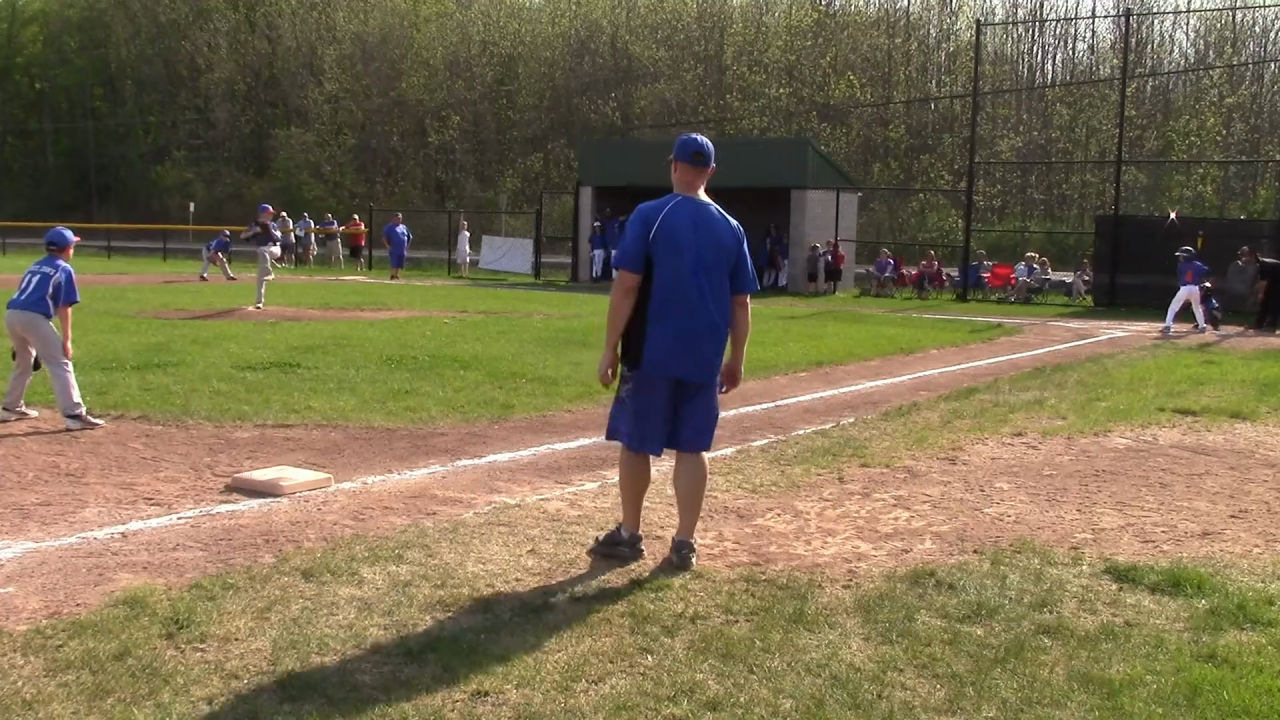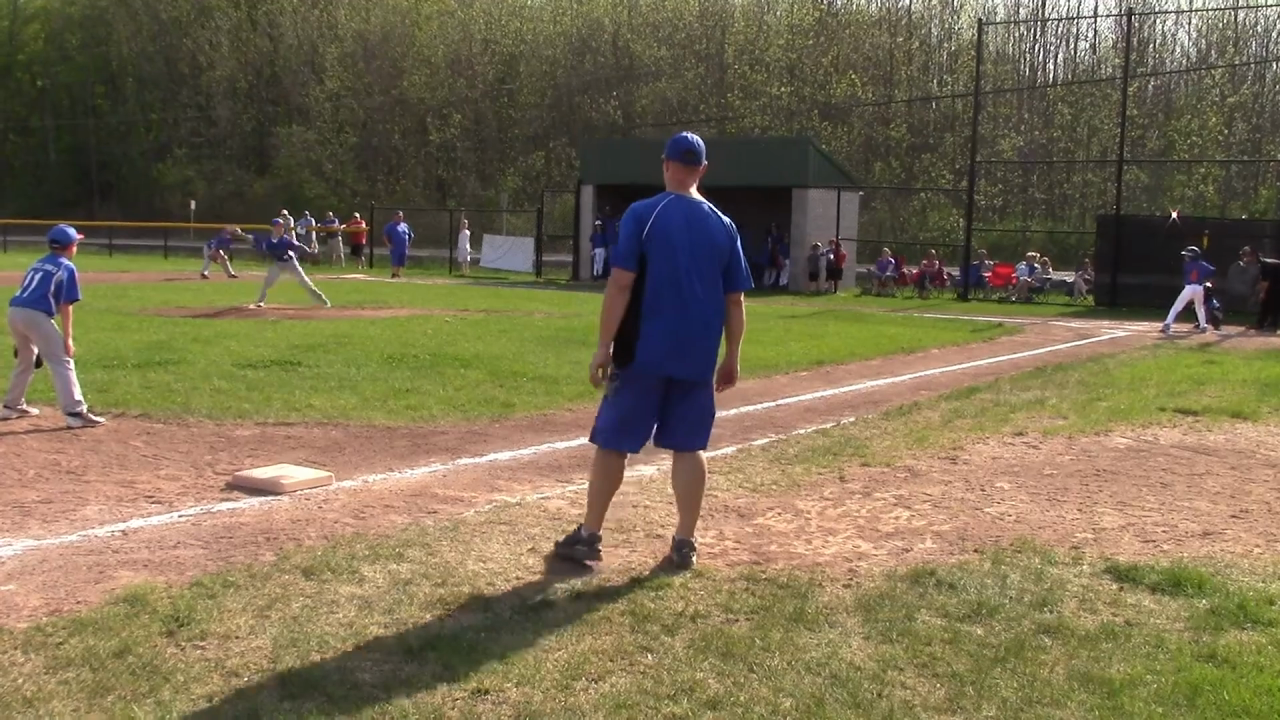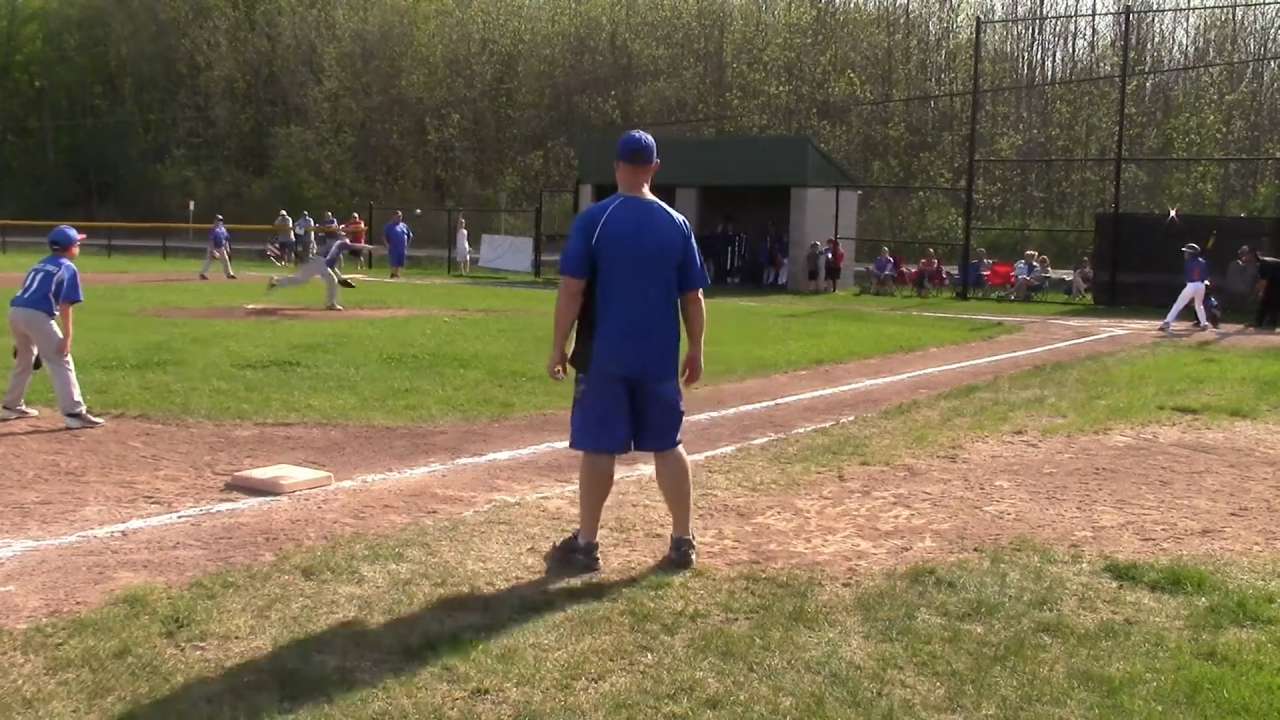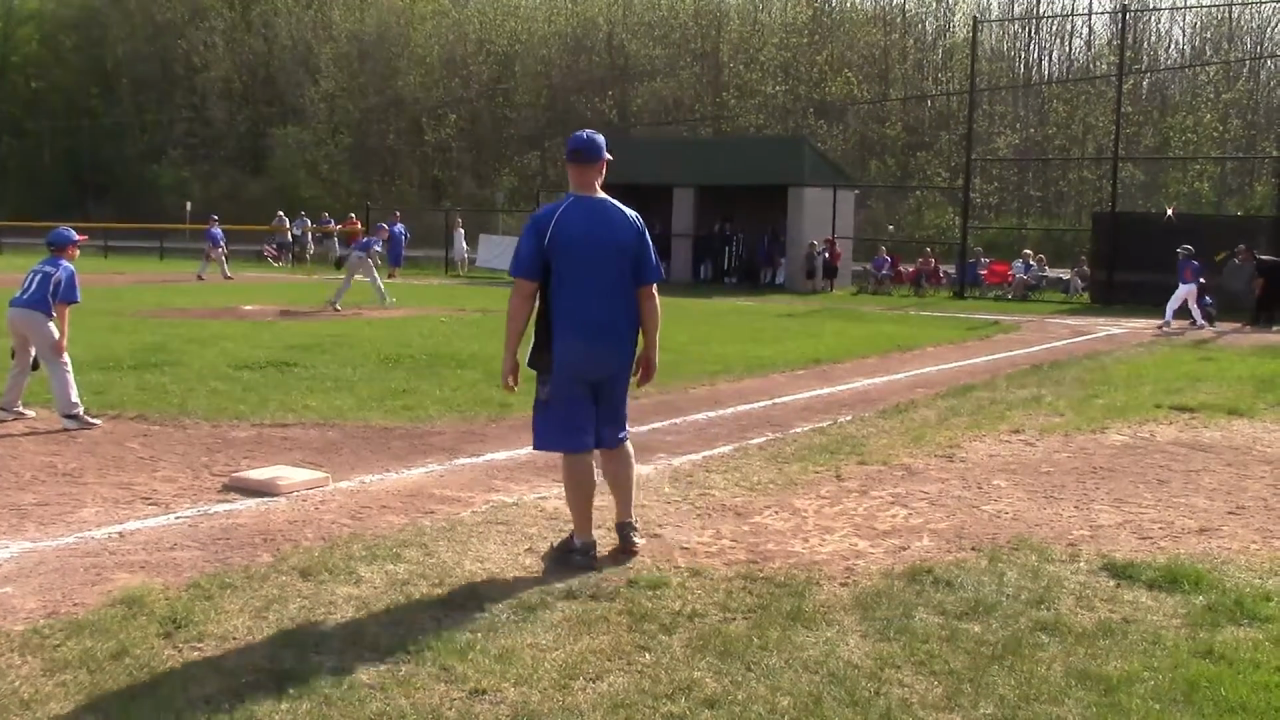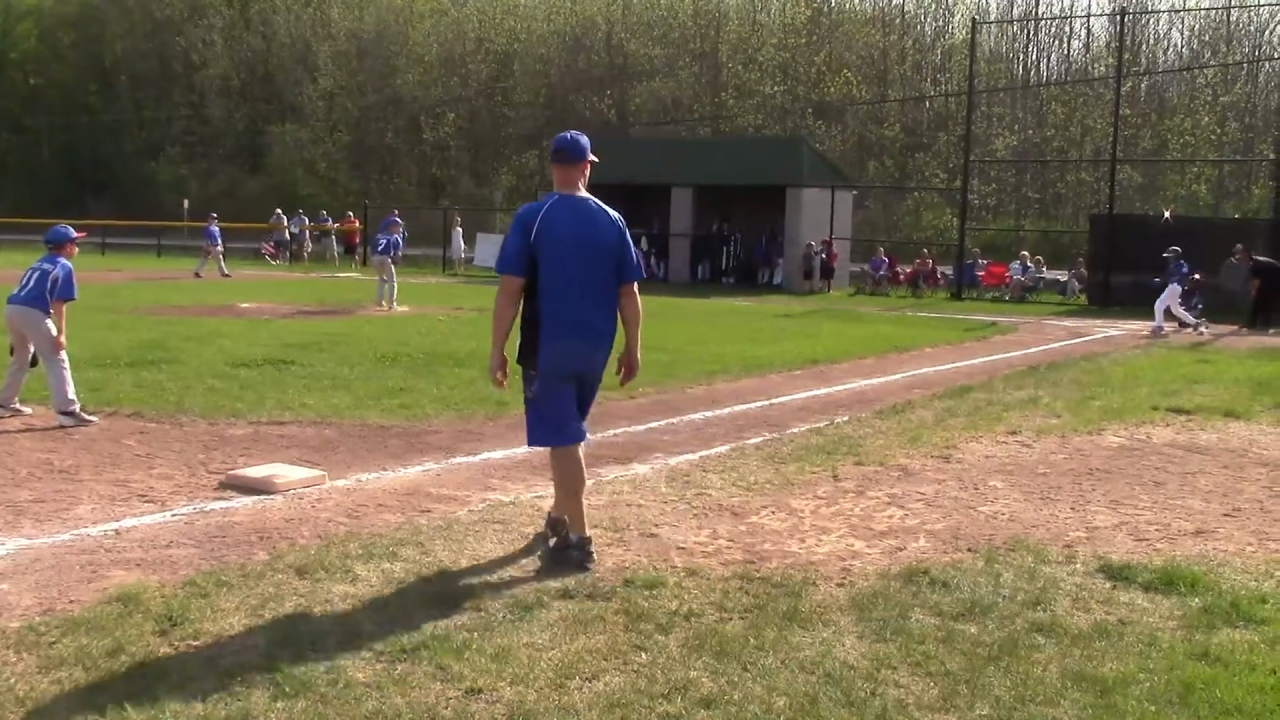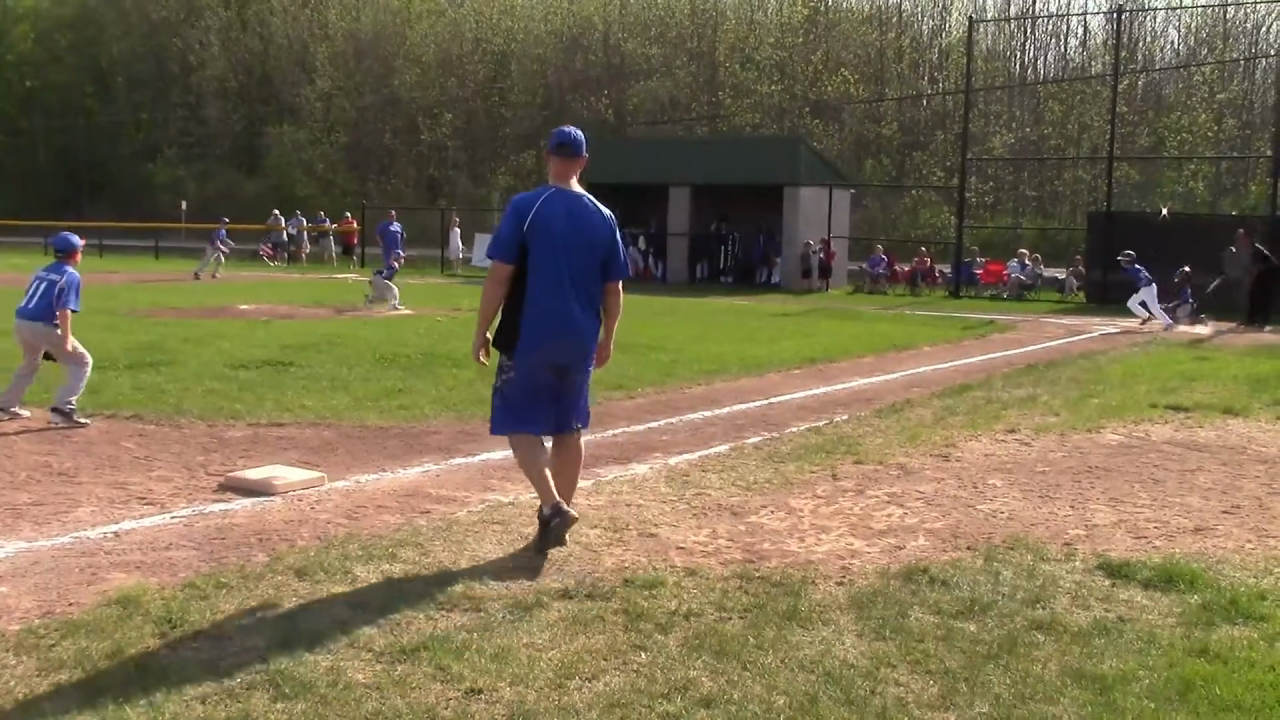
dt=0.4s
person 1, frame 1
left shoulder: (650, 215)
right shoulder: (731, 228)
left elbow: (627, 286)
right elbow: (741, 303)
left wrist: (610, 347)
right wrist: (736, 358)
left hip: (649, 354)
right hip: (704, 358)
left knee: (635, 443)
right knee: (692, 447)
left ankle: (628, 535)
right ankle: (684, 543)
person 1, frame 2
left shoulder: (643, 215)
right shoulder: (723, 226)
left elbow: (621, 285)
right elbow: (734, 300)
left wrist: (603, 346)
right wrist: (732, 356)
left hip: (641, 353)
right hip: (697, 357)
left knee: (614, 442)
right knee: (688, 447)
left ankle: (588, 535)
right ankle: (685, 543)
person 1, frame 3
left shoulder: (594, 218)
right shoulder: (677, 224)
left elbow: (572, 290)
right elbow: (693, 297)
left wrist: (558, 346)
right wrist: (695, 350)
left hip: (603, 355)
right hip: (659, 357)
left knee: (599, 447)
right knee: (667, 445)
left ankle: (586, 543)
right ankle: (683, 540)
person 1, frame 4
left shoulder: (546, 220)
right shoulder: (630, 220)
left elbow: (524, 293)
right elbow: (648, 294)
left wrist: (510, 353)
right wrist: (650, 349)
left hip: (564, 353)
right hip: (616, 353)
left knee: (575, 445)
right knee: (614, 438)
left ankle: (583, 542)
right ankle: (626, 524)
person 1, frame 5
left shoulder: (531, 217)
right shoulder: (611, 220)
left elbow: (510, 290)
right elbow: (629, 292)
left wrist: (498, 348)
right wrist: (632, 347)
left hip: (548, 349)
right hip: (595, 348)
left knee: (562, 439)
right knee: (572, 430)
left ankle: (578, 538)
right ankle: (560, 517)
person 1, frame 6
left shoulder: (524, 207)
right shoulder: (603, 217)
left elbow: (500, 276)
right elbow: (613, 289)
left wrist: (482, 329)
right wrist: (607, 337)
left hip: (527, 339)
right hip: (579, 342)
left knee: (518, 423)
right knee: (568, 428)
left ankle: (553, 508)
right ankle: (558, 516)
person 2, frame 1
left shoulder: (35, 266)
right shoulder: (64, 270)
right elbow: (64, 308)
left wrist: (21, 338)
right wrist: (67, 340)
right hip: (33, 317)
left knee: (24, 362)
right knee: (61, 364)
right ankle: (75, 415)
person 2, frame 2
left shoulder: (38, 264)
right shoulder: (66, 267)
right elbow: (65, 305)
left wrist: (24, 334)
right wrist: (68, 337)
left hip: (14, 312)
right hip: (35, 315)
left knee: (26, 359)
right knee: (62, 361)
left ankle: (12, 405)
right ankle: (75, 413)
person 2, frame 3
left shoulder: (40, 264)
right shoulder: (67, 268)
right elbow: (65, 305)
right wrist: (67, 336)
left hip: (15, 311)
right hip: (36, 315)
left knee: (24, 360)
right knee: (61, 363)
left ankle: (11, 406)
right ankle: (75, 413)
person 2, frame 4
left shoulder: (40, 265)
right shoulder: (66, 269)
right elbow: (62, 305)
left wrist: (22, 335)
right wrist: (63, 336)
right hip: (35, 316)
left knee: (22, 360)
right knee: (60, 363)
right ankle: (72, 414)
person 2, frame 5
left shoulder: (39, 263)
right shoulder: (64, 267)
right elbow: (58, 302)
left wrist: (20, 332)
right wrist: (61, 333)
right hip: (32, 313)
left knee: (21, 357)
right knee: (57, 360)
right ankle: (68, 411)
person 2, frame 6
left shoulder: (43, 271)
right shoulder: (71, 277)
right elbow: (65, 310)
right wrist: (66, 340)
left hip: (21, 322)
right hip: (43, 326)
left knee: (29, 365)
right knee: (82, 362)
right ankle: (63, 409)
